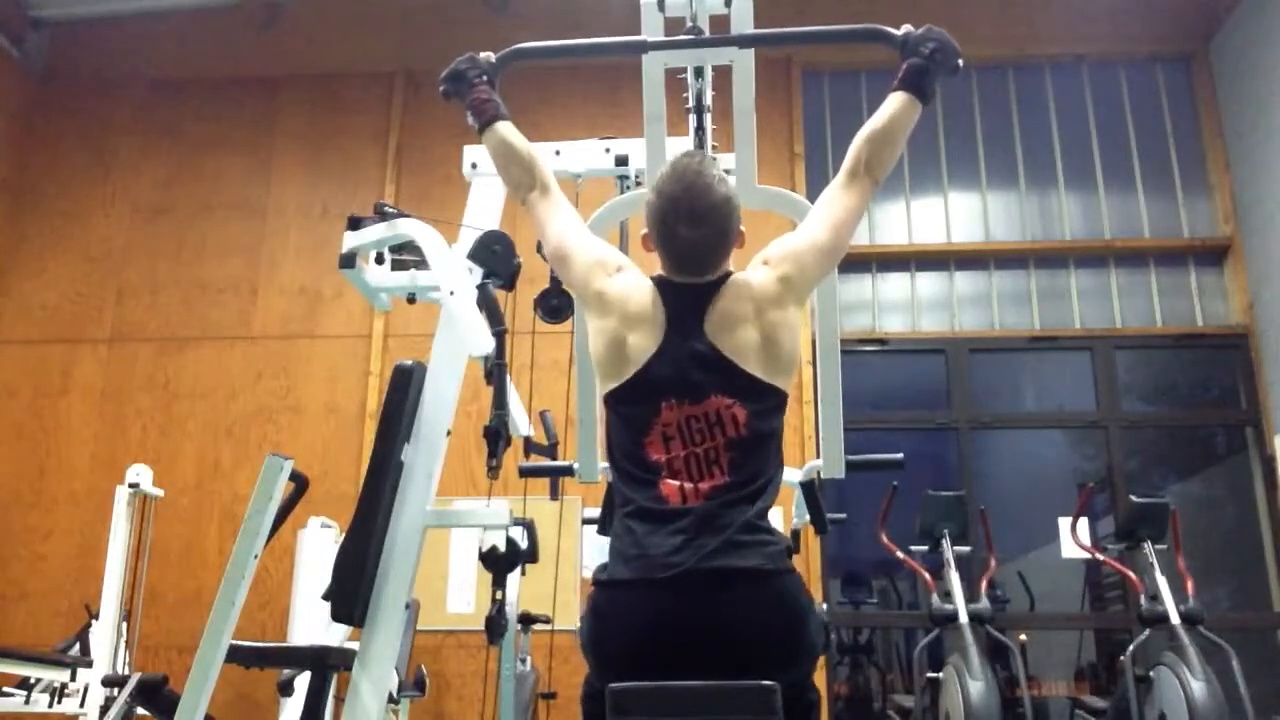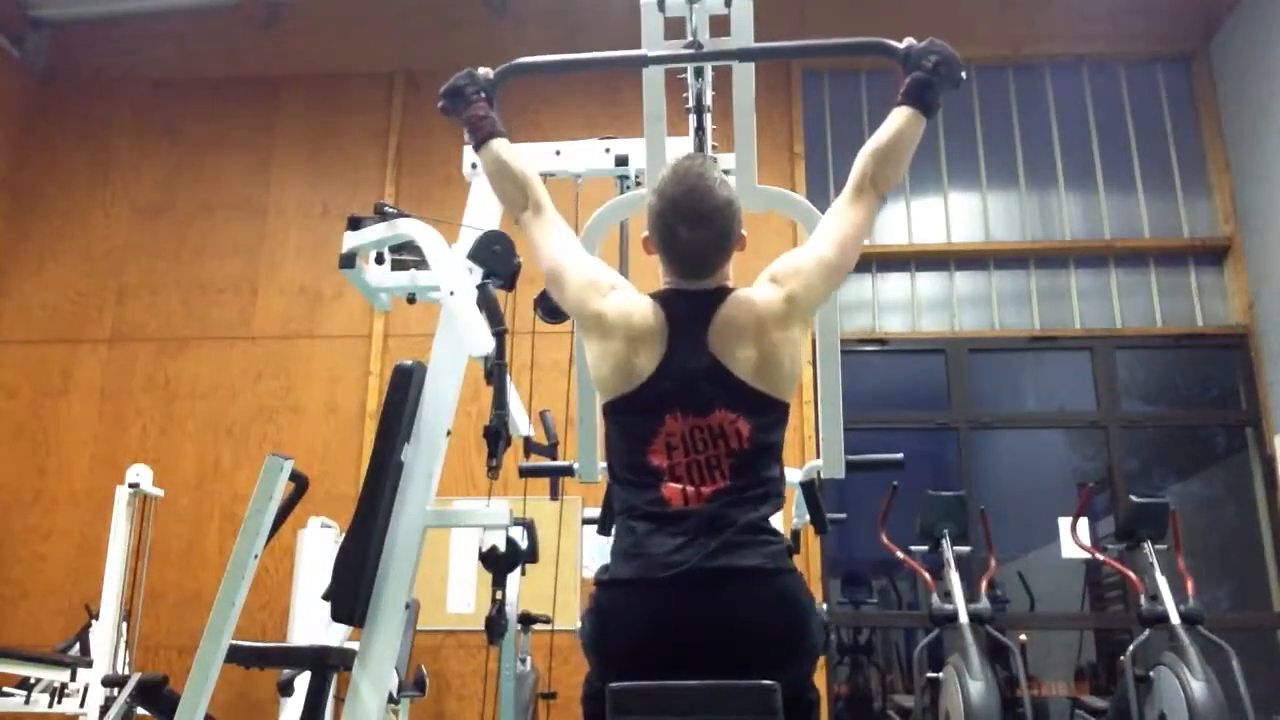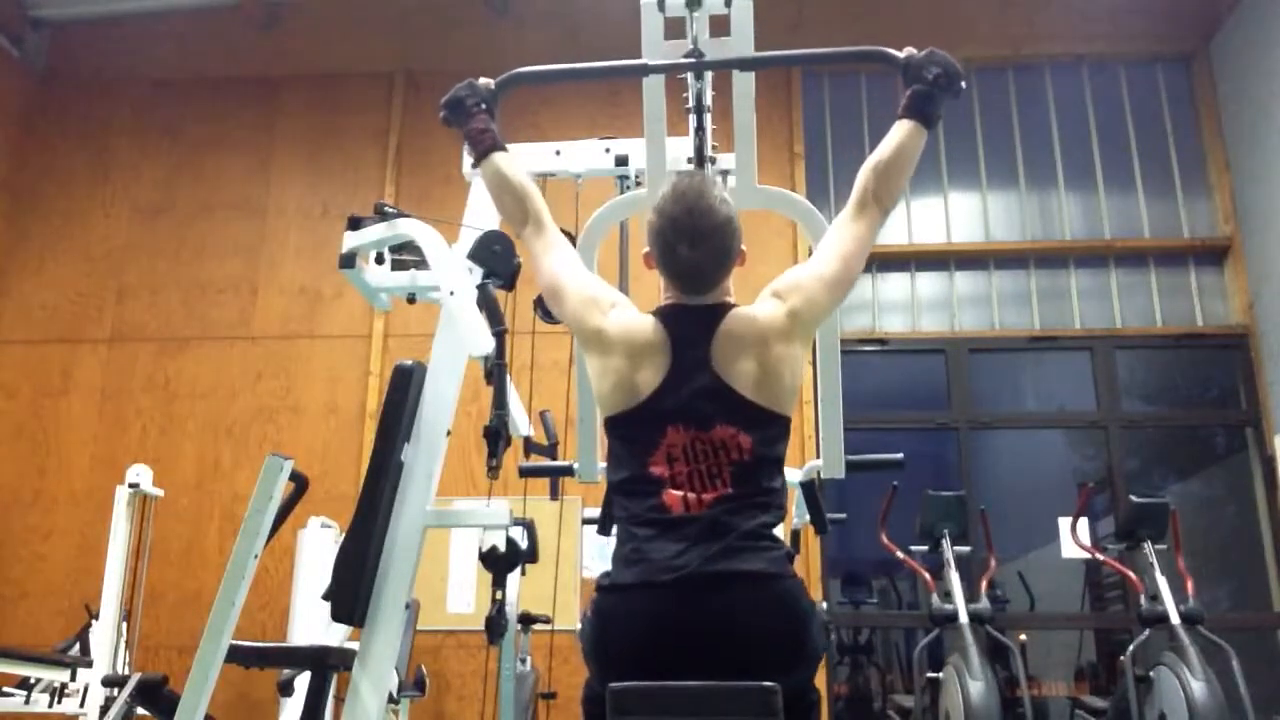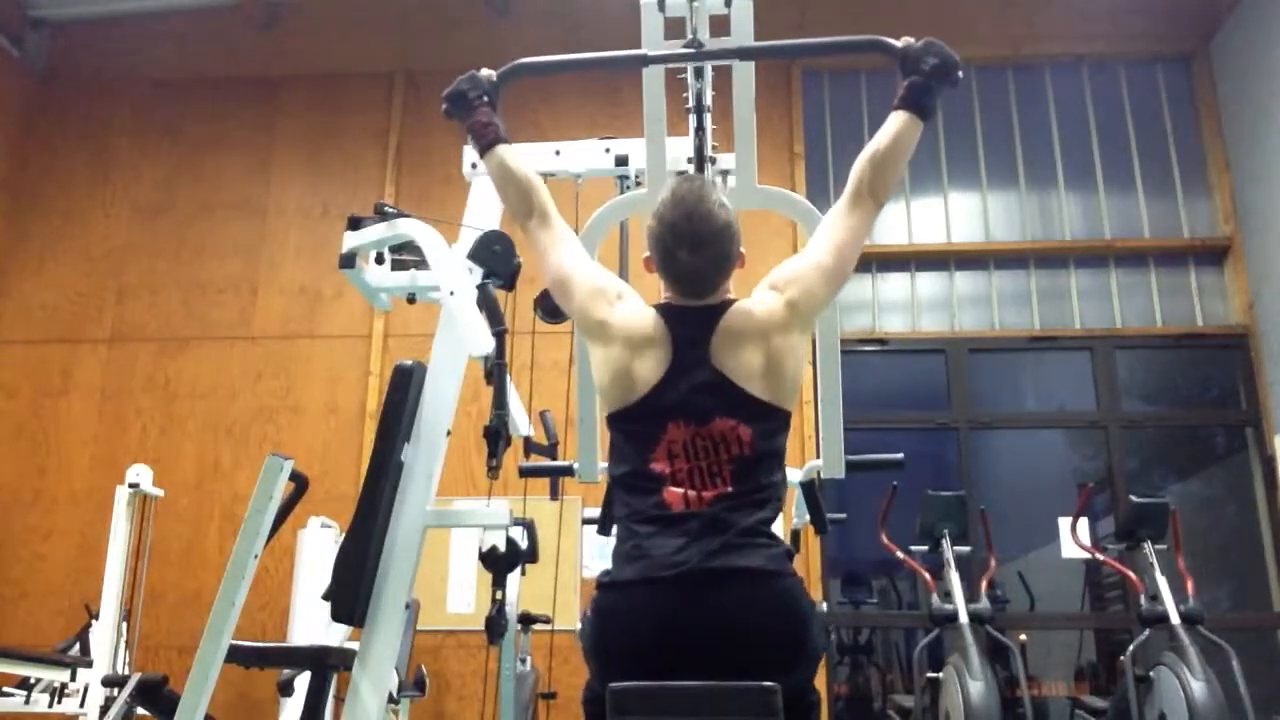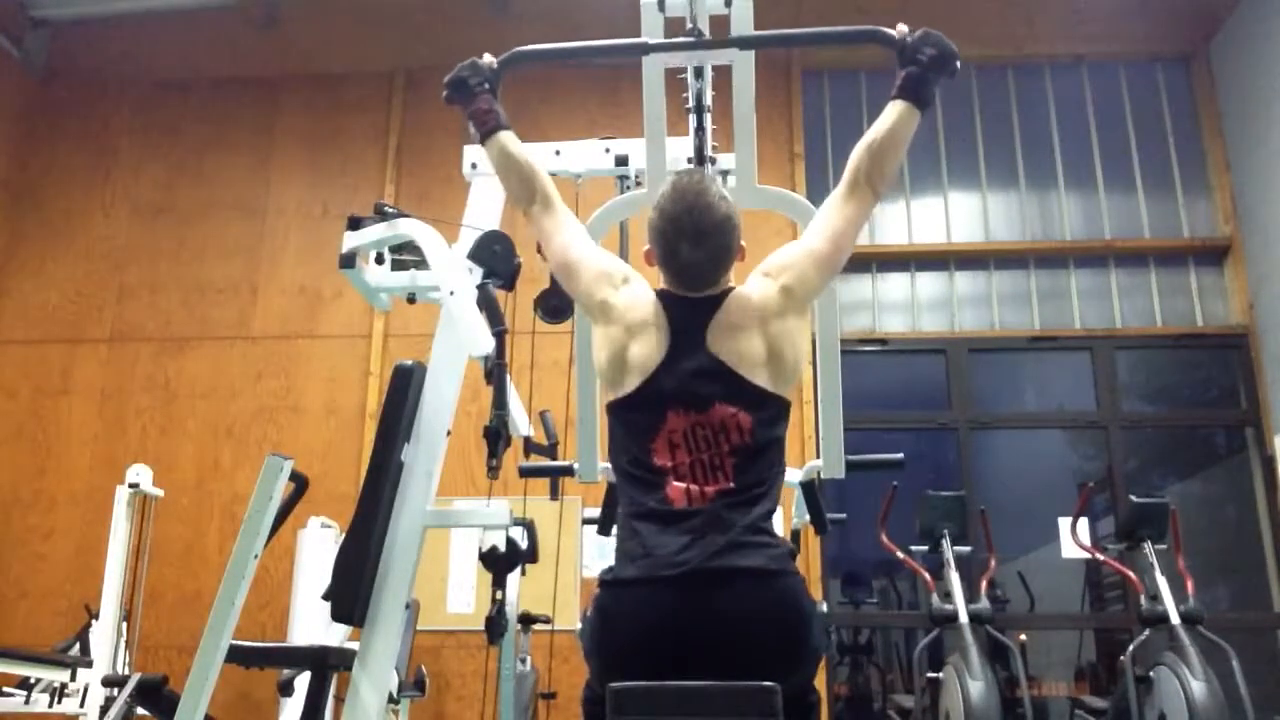
dt=0.2s
person 1, frame 1
left shoulder: (615, 301)
right shoulder: (772, 295)
left elbow: (538, 190)
right elbow: (857, 176)
left wrist: (484, 104)
right wrist: (916, 78)
left hip: (633, 608)
right hip: (759, 604)
person 1, frame 2
left shoulder: (611, 318)
right shoulder: (776, 311)
left elbow: (534, 209)
right elbow: (863, 192)
left wrist: (480, 121)
right wrist: (919, 92)
left hip: (634, 611)
right hip: (761, 607)
person 1, frame 3
left shoulder: (613, 334)
right shoulder: (777, 327)
left elbow: (535, 224)
right elbow: (866, 206)
left wrist: (481, 131)
right wrist: (921, 103)
left hip: (636, 613)
right hip: (762, 610)
person 1, frame 4
left shoulder: (617, 327)
right shoulder: (775, 320)
left elbow: (537, 215)
right elbow: (863, 197)
left wrist: (484, 125)
right wrist: (917, 96)
left hip: (636, 609)
right hip: (761, 605)
person 1, frame 5
left shoulder: (621, 312)
right shoulder: (772, 307)
left elbow: (540, 201)
right elbow: (861, 186)
left wrist: (485, 113)
right wrist: (913, 86)
left hip: (638, 607)
right hip: (761, 604)
